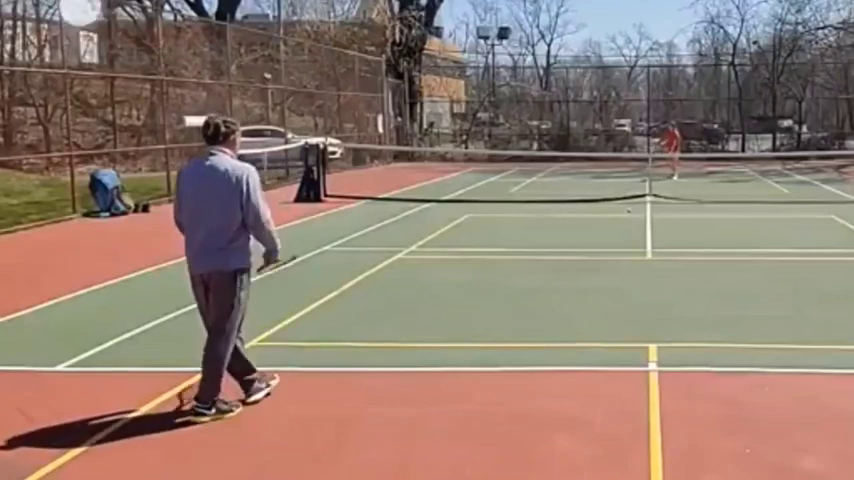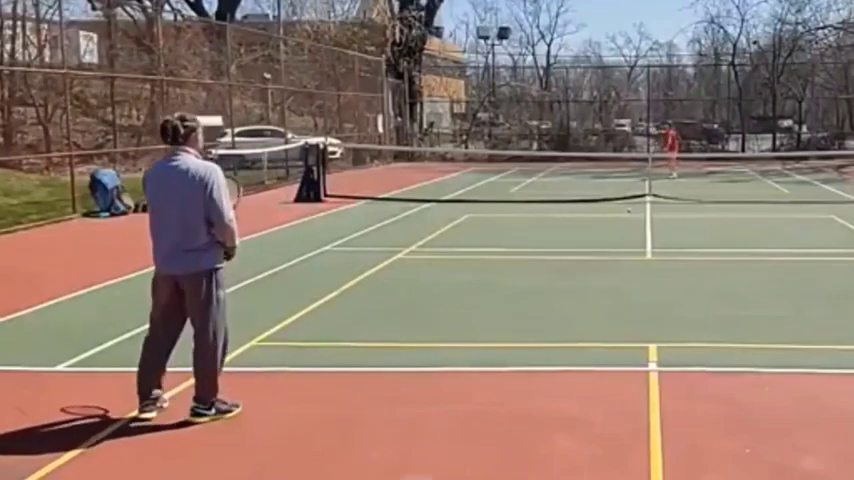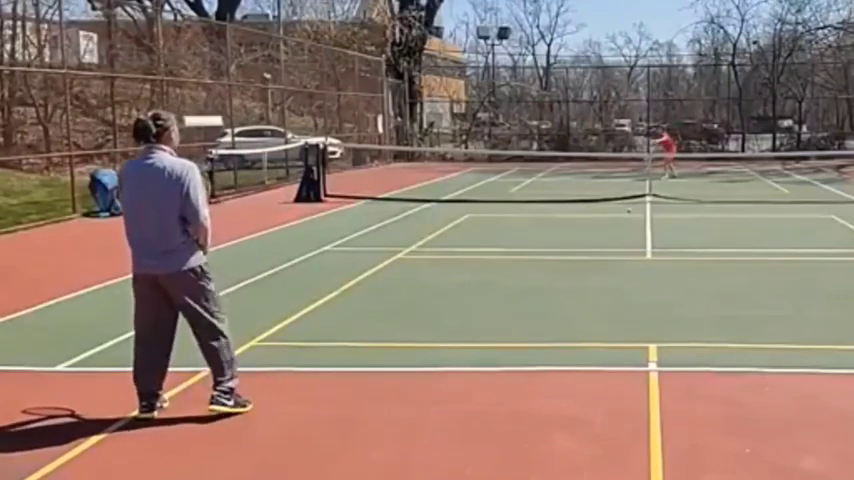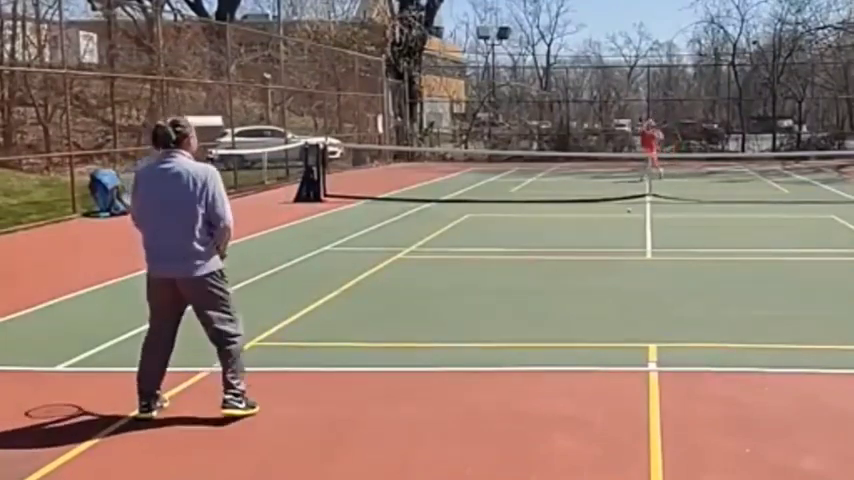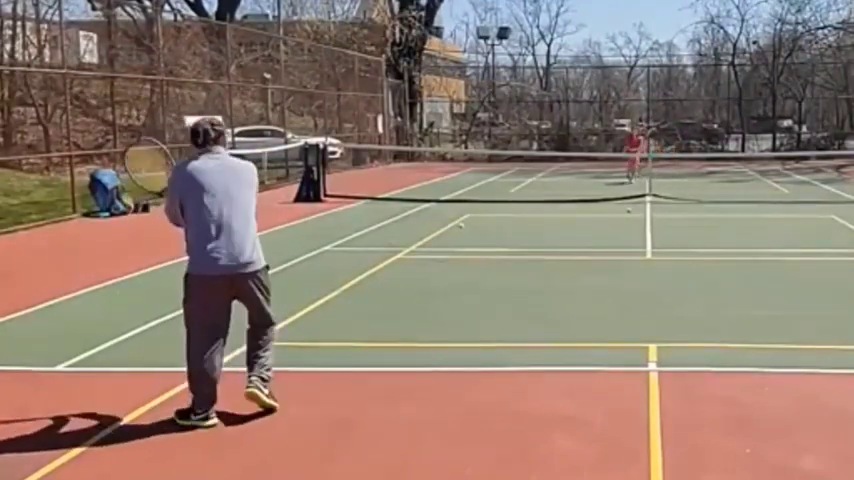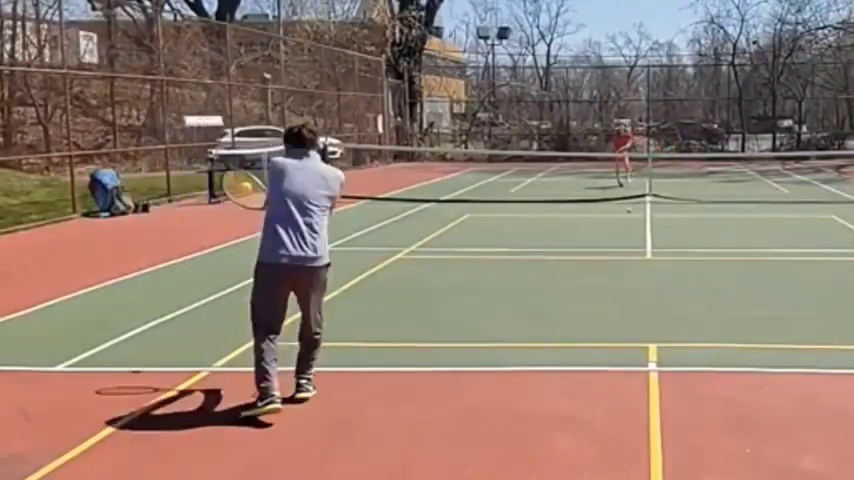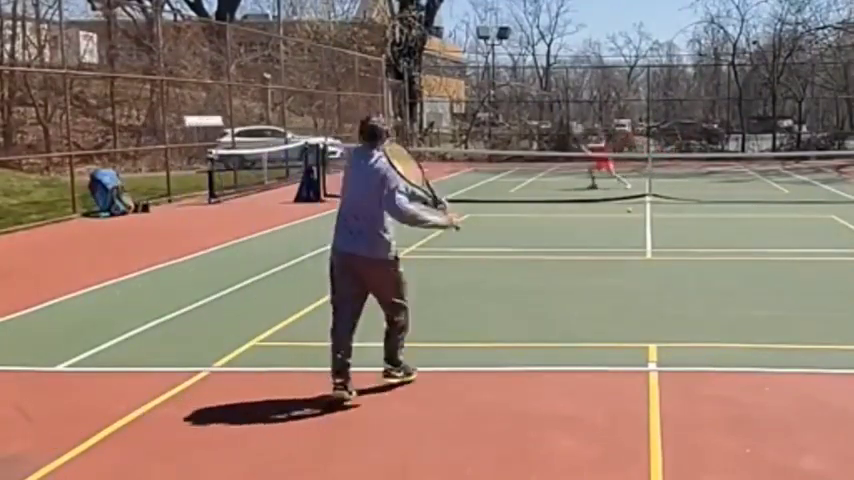
dt=0.5s
person 1, frame 1
left shoulder: (187, 172)
right shoulder: (243, 172)
left elbow: (180, 220)
right elbow: (260, 221)
right wrist: (273, 248)
left hip: (197, 264)
right hip: (229, 263)
left knee: (221, 330)
right knee: (223, 333)
left ankle: (251, 381)
right ankle: (206, 401)
person 1, frame 2
left shoulder: (152, 173)
right shoulder: (207, 171)
left elbow: (161, 216)
right elbow: (224, 222)
right wrist: (230, 246)
left hip: (165, 266)
right hip: (201, 264)
left knee: (160, 333)
right knee: (209, 335)
left ankle: (148, 397)
right ankle: (205, 403)
person 1, frame 3
left shoulder: (128, 172)
right shoulder: (183, 169)
left elbow: (130, 215)
right elbow: (200, 222)
right wrist: (202, 245)
left hip: (144, 268)
right hip: (182, 265)
left knee: (149, 334)
right knee: (212, 327)
left ankle: (148, 399)
right ankle: (224, 391)
person 1, frame 4
left shoulder: (143, 176)
right shoulder: (204, 173)
left elbow: (138, 221)
right elbow: (224, 225)
right wrist: (218, 251)
left hip: (159, 270)
right hip: (200, 268)
left knee: (159, 335)
right knee: (227, 331)
left ankle: (148, 398)
right ankle: (235, 395)
person 1, frame 5
left shoulder: (186, 172)
right shoulder: (248, 169)
left elbow: (174, 217)
left hip: (207, 269)
right hip: (249, 263)
left knee: (203, 339)
right knee: (262, 325)
left ankle: (203, 408)
right ankle: (258, 380)
person 1, frame 6
left shoulder: (277, 166)
right shoulder: (334, 176)
left hip: (274, 260)
right hip: (313, 261)
left knee: (267, 329)
right knee: (311, 323)
left ankle: (268, 393)
right ankle: (303, 381)
person 1, frame 7
left shoulder: (354, 158)
right shoulder: (386, 167)
right elbow: (400, 210)
left wrist: (431, 205)
right wrist: (440, 221)
left hip: (343, 251)
right hip: (377, 254)
left knee: (343, 316)
right knee: (397, 310)
left ankle: (341, 380)
right ankle: (394, 365)
